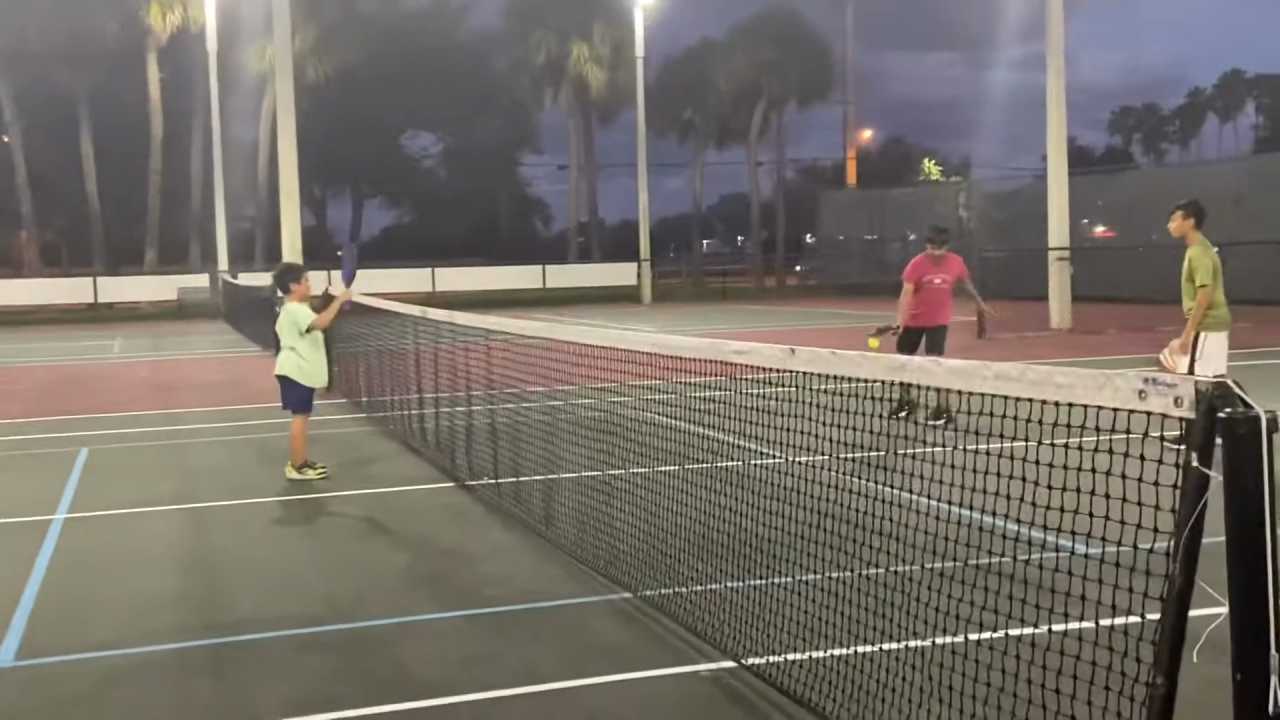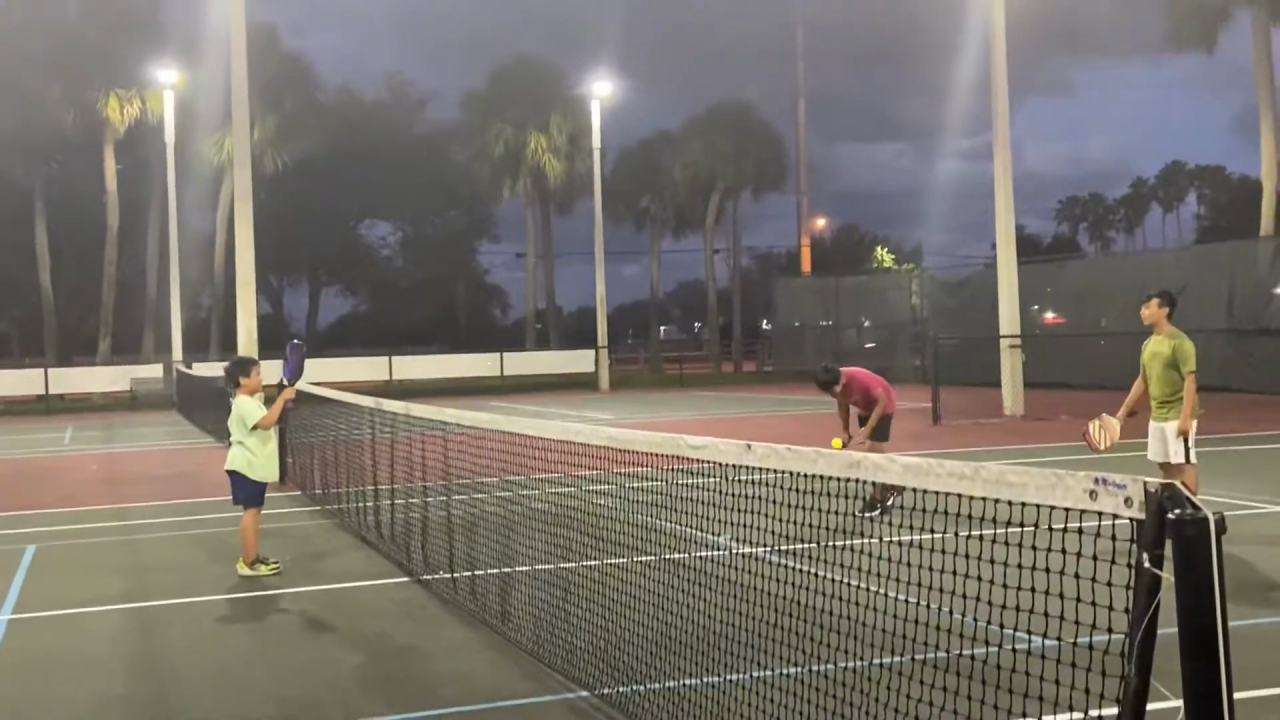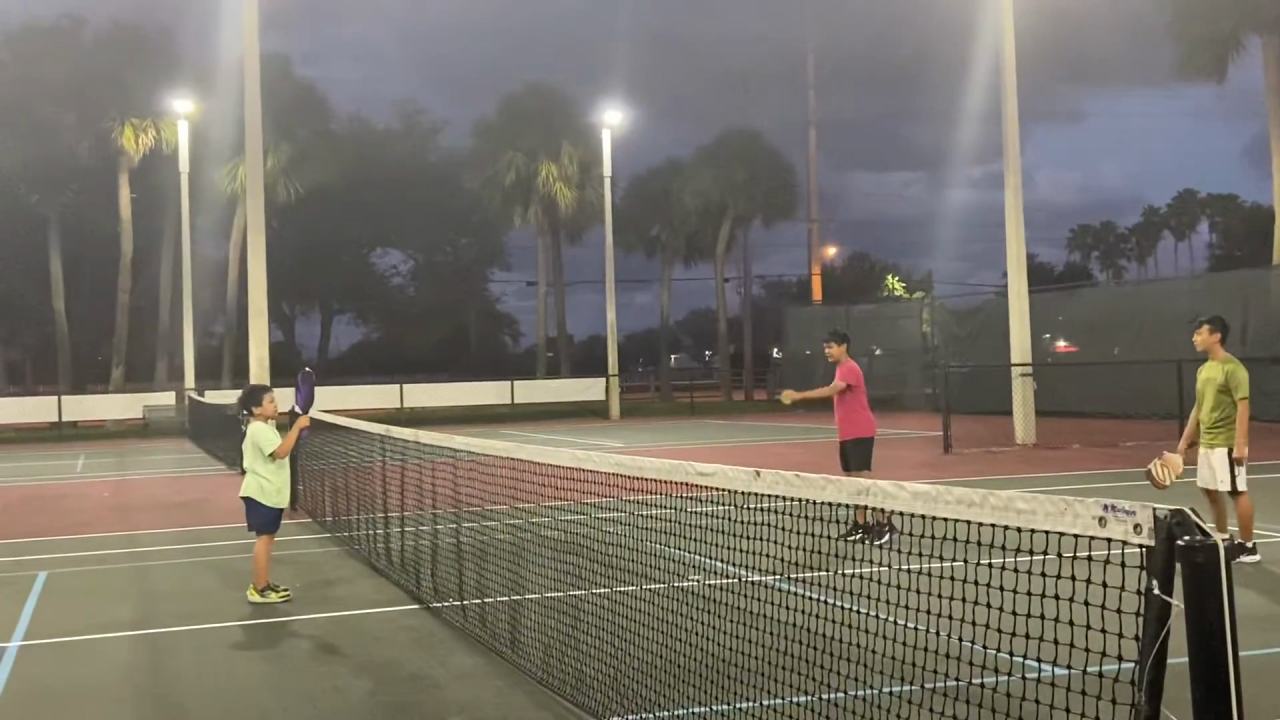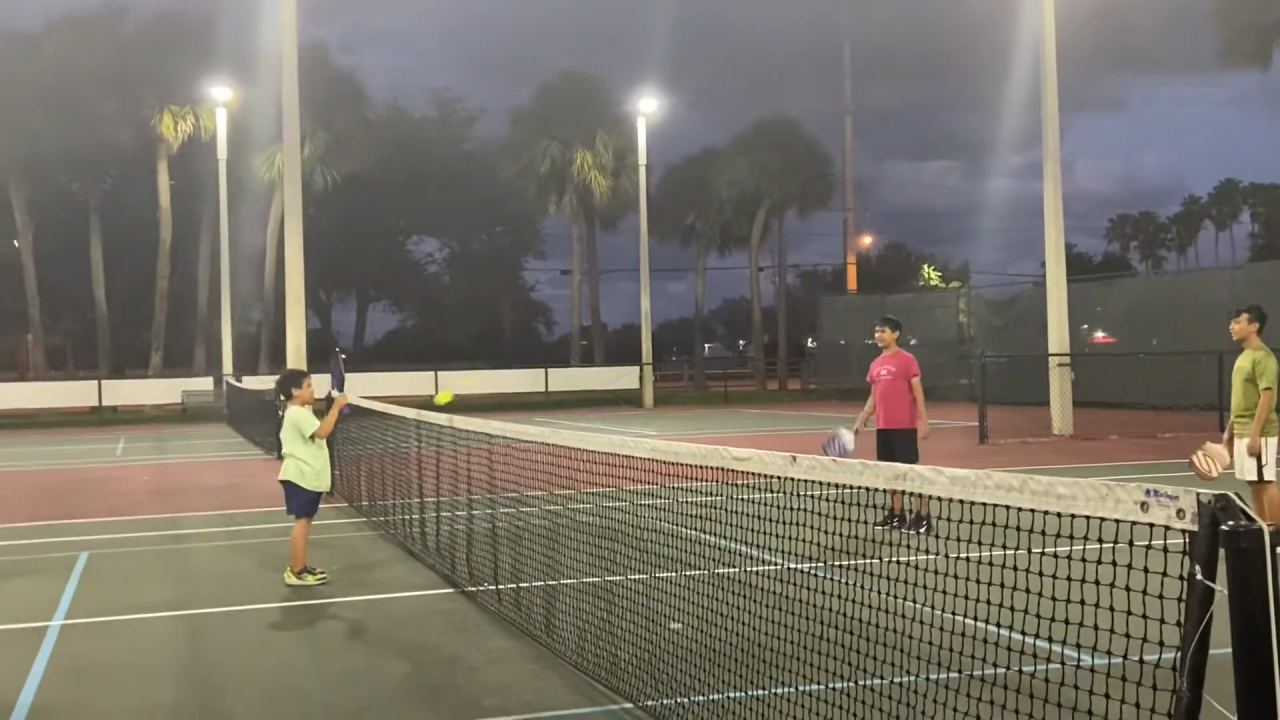
dt=1s
person 1, frame 1
left shoulder: (292, 309)
right shoulder: (295, 309)
right elbow: (320, 323)
right wrist: (339, 301)
left hip: (299, 370)
right hip: (297, 371)
left knee: (302, 416)
right knee: (300, 417)
left ankle: (301, 461)
right ankle: (297, 466)
person 1, frame 2
left shoulder: (250, 402)
right shoulder: (244, 403)
left elbow: (265, 422)
right elbow: (266, 423)
right wrist: (282, 398)
left hip: (253, 465)
right hip: (247, 466)
left knee: (254, 511)
right knee: (251, 511)
left ankle: (252, 557)
right ankle: (249, 562)
person 1, frame 3
left shoulder: (263, 427)
right shoulder: (260, 429)
left elbow: (278, 452)
right elbow: (281, 452)
right wrist: (296, 427)
left hip: (268, 492)
right hip: (262, 493)
left knee: (267, 538)
right knee: (264, 538)
left ankle: (262, 584)
right ankle: (259, 589)
person 1, frame 4
left shoulder: (299, 413)
right shoulder: (298, 413)
right elbow: (322, 432)
right wrist: (336, 407)
left hip: (307, 477)
right hip: (300, 477)
left knee: (305, 521)
right knee: (303, 521)
left ankle: (298, 566)
right ankle: (296, 571)
person 2, frame 1
left shoulder: (1199, 254)
right shoulder: (1197, 252)
left elbow: (1203, 297)
left wrist: (1187, 334)
right wrist: (1188, 332)
left hip: (1205, 327)
right hip: (1215, 324)
left knee: (1191, 377)
right knee: (1214, 377)
person 2, frame 2
left shoulder: (1180, 342)
right shoulder: (1148, 344)
left elbow: (1190, 380)
right elbow: (1142, 380)
left wrist: (1185, 416)
right wrist: (1124, 411)
left hip: (1178, 416)
right hip: (1157, 416)
left knee: (1183, 465)
right knee: (1166, 467)
person 2, frame 3
left shoulder: (1233, 368)
right shoulder: (1203, 369)
left elbow: (1243, 407)
left wrist: (1241, 444)
right wrist: (1185, 439)
left hip: (1227, 443)
right hip: (1206, 442)
left knee: (1237, 492)
right knee: (1210, 491)
left ankle: (1248, 546)
right ankle: (1223, 540)
person 2, frame 4
right shoulder: (1243, 357)
left wrist: (1255, 434)
right wrist: (1229, 430)
left hip: (1258, 433)
right hip: (1242, 432)
right knee: (1255, 484)
person 3, frame 1
left shoulder: (957, 263)
right shoulder: (917, 264)
left elbow: (967, 285)
right elbow: (906, 293)
left wrist: (980, 304)
right wrist: (900, 320)
left hip: (938, 321)
right hip: (913, 320)
left ankle: (943, 409)
right ankle: (906, 401)
person 3, frame 2
left shoulder: (861, 378)
right shoulder: (833, 386)
left elbow: (882, 400)
right elbow: (842, 406)
left wrist: (868, 429)
right wrist: (846, 431)
left hip: (882, 405)
right hip: (864, 408)
left knee: (873, 449)
right knee: (871, 450)
left ankle: (877, 499)
right ankle: (890, 487)
person 3, frame 3
left shoulder: (850, 369)
right shoulder: (842, 369)
left elbow: (831, 390)
left wrist: (798, 395)
left hip: (860, 434)
right hip: (848, 434)
left knee: (862, 478)
right knee: (852, 479)
left ankle: (884, 523)
right ankle: (861, 525)
person 3, frame 4
left shoulder: (907, 360)
right shoulder: (875, 364)
left elbow: (917, 392)
left wrist: (923, 420)
right wrist: (862, 418)
left hip: (904, 426)
right hip: (882, 426)
left ankle: (923, 516)
right ankle: (897, 514)
